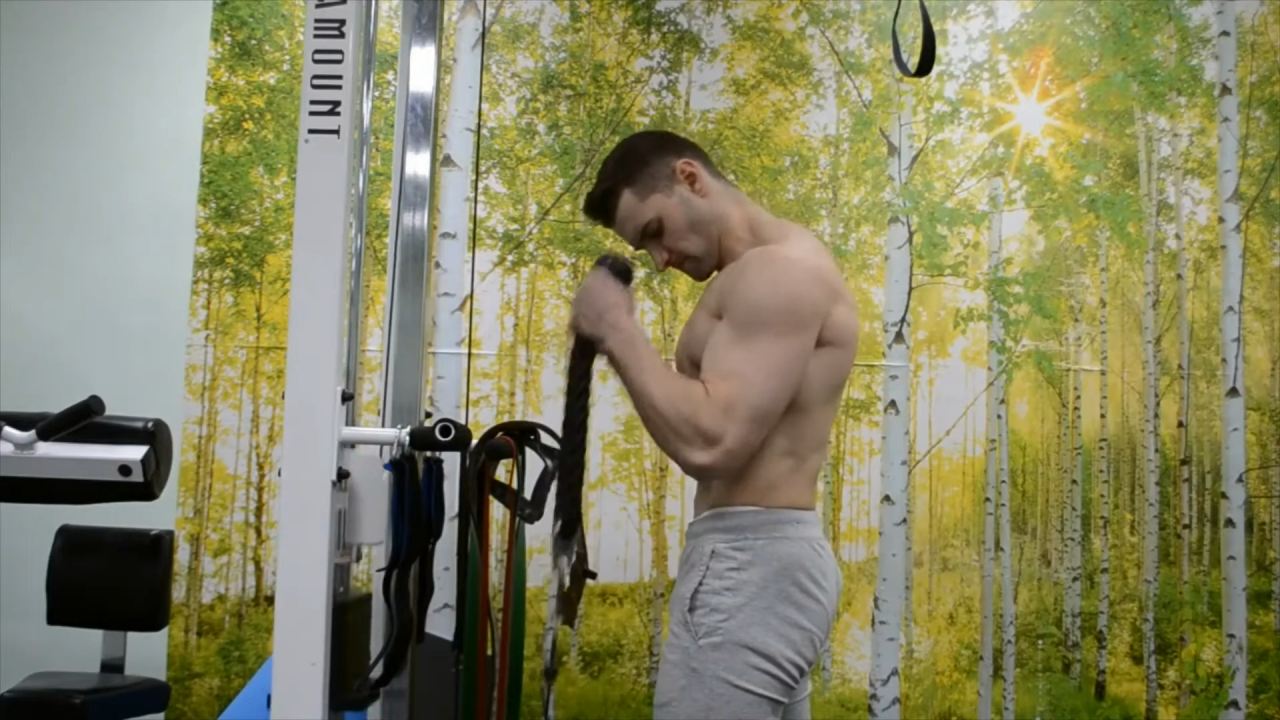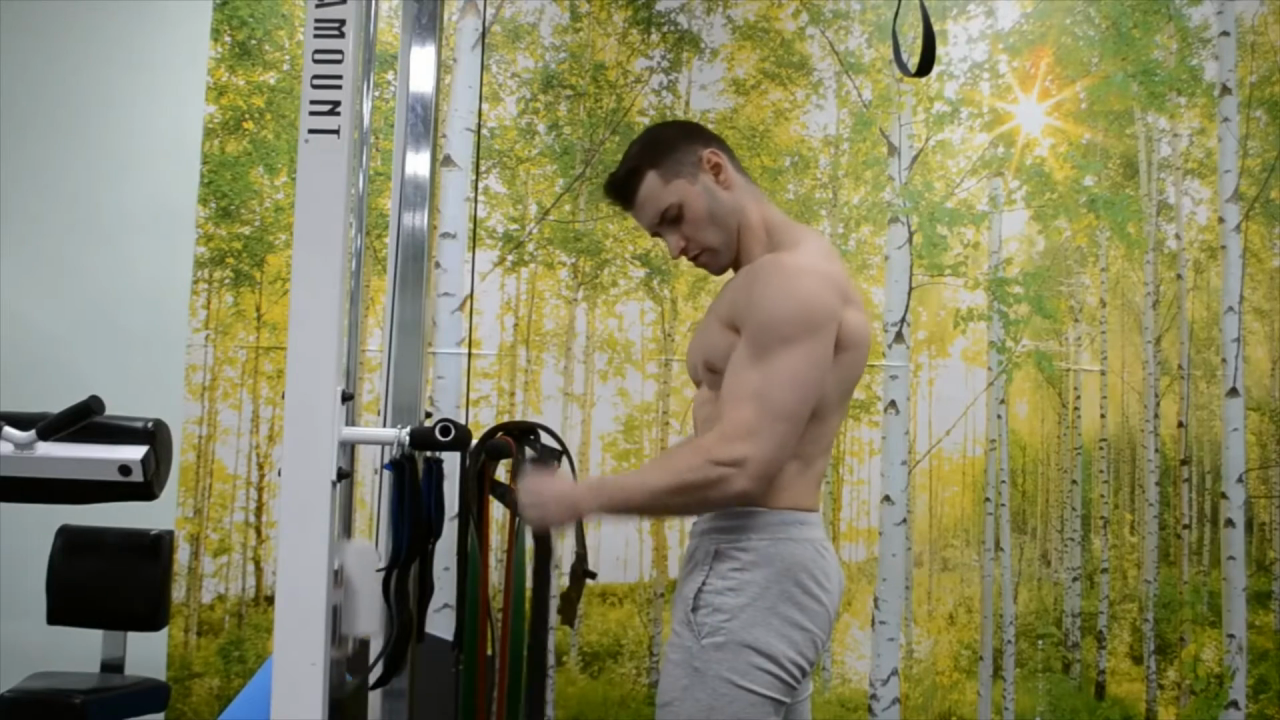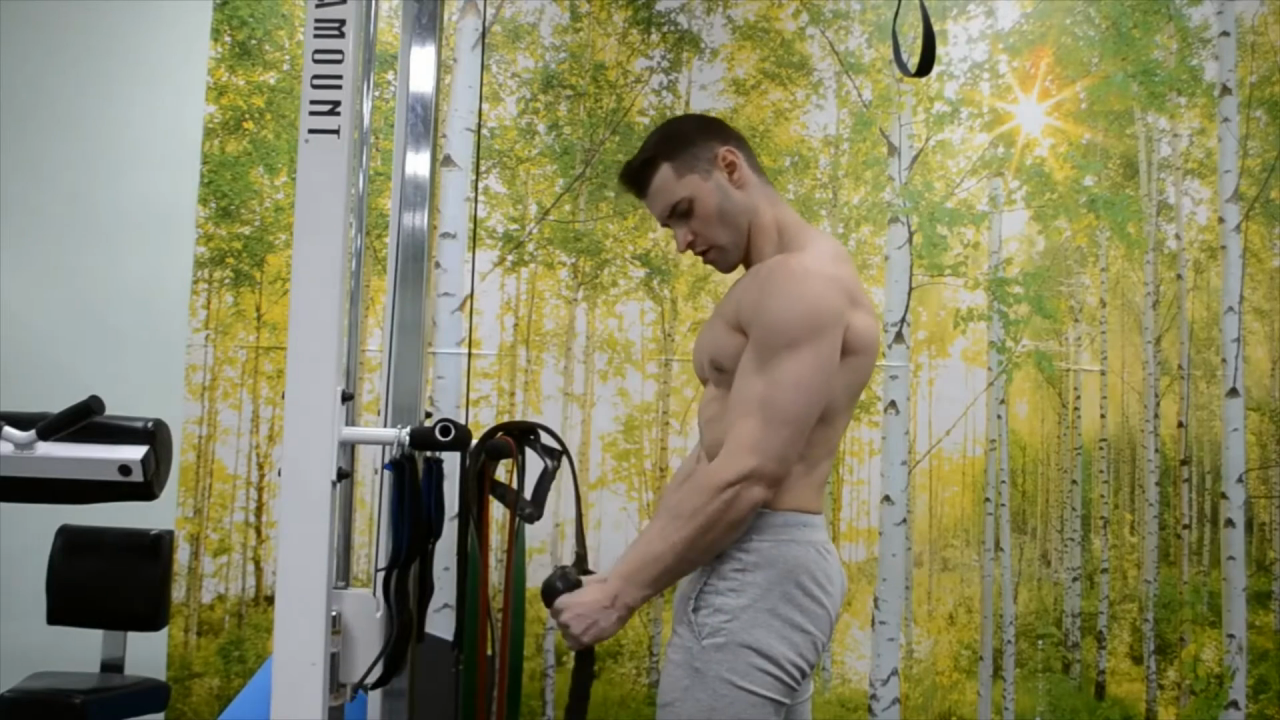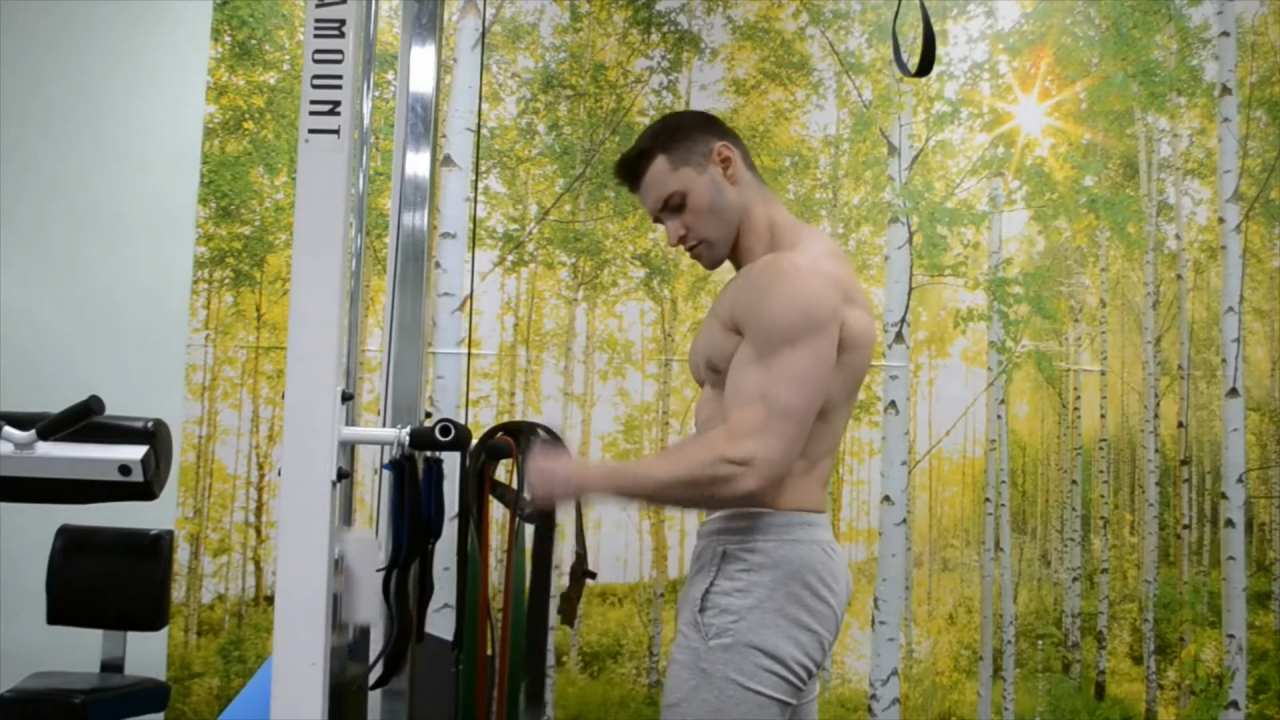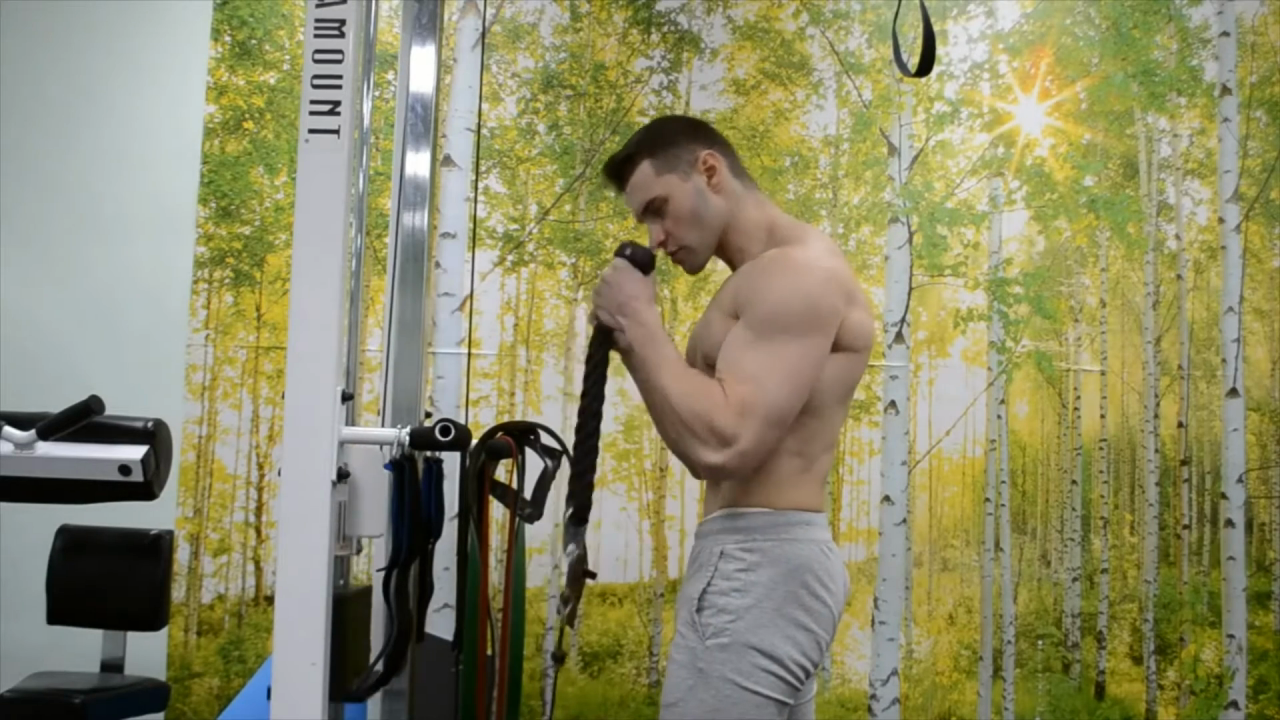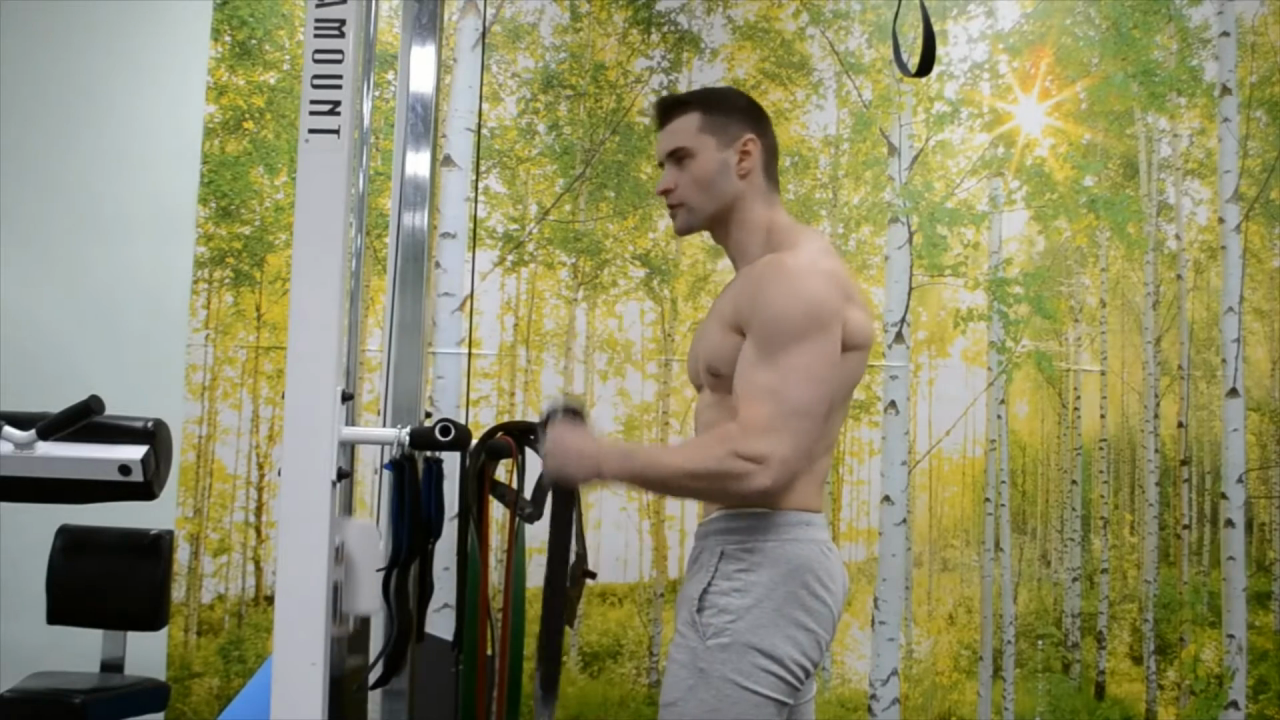
dt=0.4s
person 1, frame 1
left shoulder: (777, 270)
right shoulder: (765, 276)
left elbow: (710, 443)
right elbow: (705, 434)
left wrist: (617, 331)
right wrist: (623, 336)
left hip: (750, 563)
right hip: (761, 559)
person 1, frame 2
left shoulder: (791, 277)
right shoulder: (771, 283)
left elbow: (737, 466)
right elbow: (715, 446)
left wrist: (580, 498)
right wrist: (595, 495)
left hip: (754, 568)
right hip: (763, 562)
person 1, frame 3
left shoulder: (801, 281)
right shoulder: (779, 284)
left elbow: (748, 477)
right elbow: (716, 452)
left wrist: (619, 592)
right wrist: (628, 575)
left hip: (759, 573)
right hip: (767, 566)
person 1, frame 4
left shoulder: (795, 275)
right shoulder: (777, 279)
left elbow: (745, 465)
right elbow: (724, 445)
left wrist: (586, 475)
right wrist: (605, 472)
left hip: (762, 570)
right hip: (770, 563)
person 1, frame 5
left shoulder: (797, 271)
right shoulder: (771, 278)
left elbow: (722, 445)
right elbow: (710, 437)
left wrist: (639, 325)
right wrist: (638, 339)
left hip: (759, 568)
right hip: (764, 562)
person 1, frame 6
left shoulder: (795, 276)
right shoulder: (763, 283)
left elbow: (758, 462)
left wrist: (602, 458)
right wrist: (612, 457)
left hip: (758, 569)
right hip: (761, 562)
